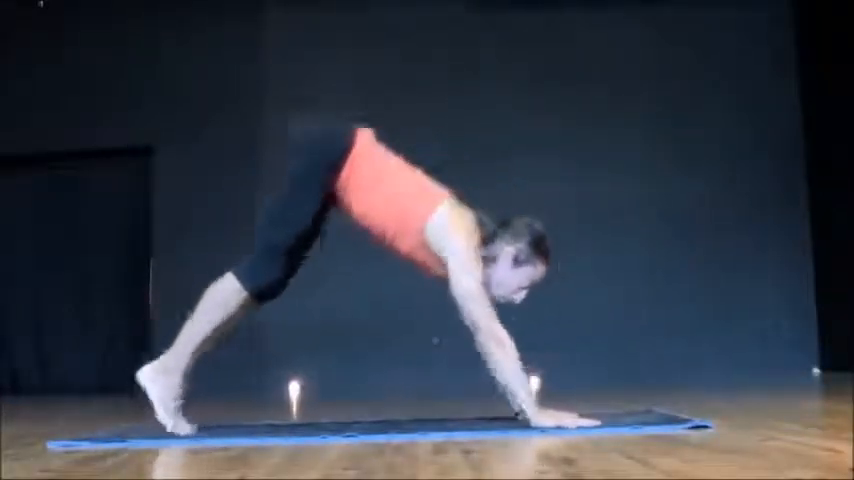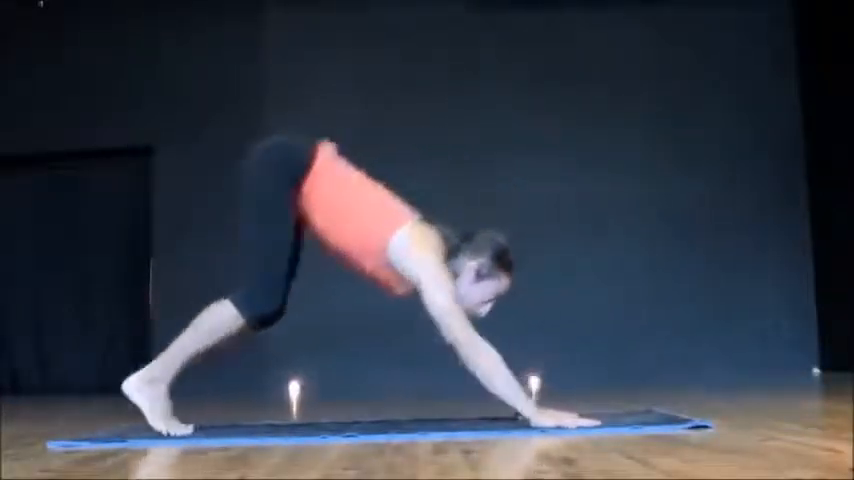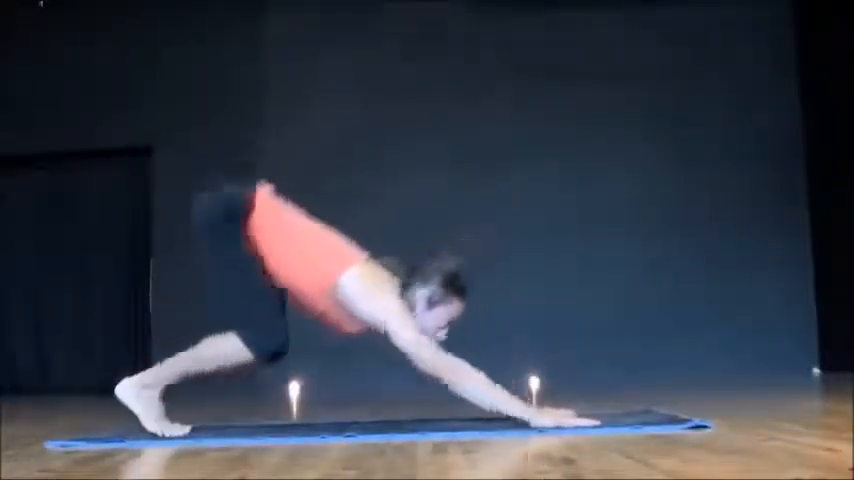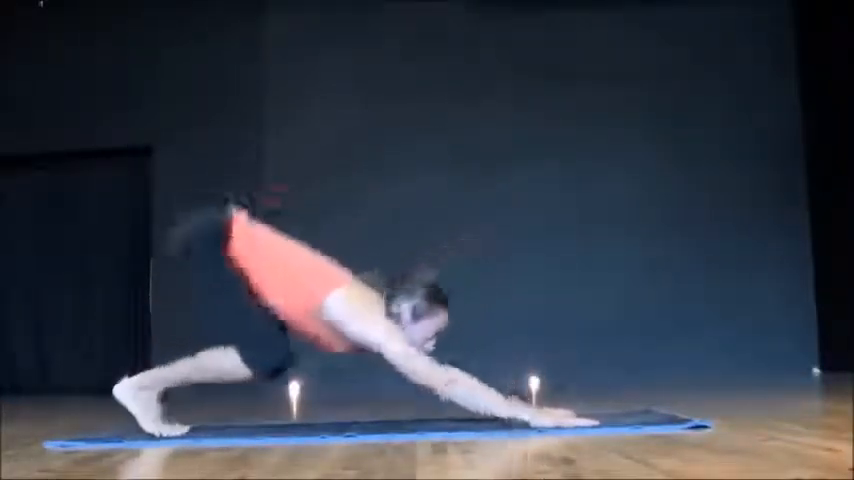
dt=0.1s
person 1, frame 1
left shoulder: (472, 245)
right shoulder: (458, 242)
left elbow: (487, 334)
right elbow: (489, 334)
left wrist: (523, 405)
right wrist: (533, 411)
left hip: (343, 161)
right hip: (329, 153)
left knee: (271, 277)
right knee: (265, 271)
left ankle: (175, 369)
right ankle: (169, 368)
person 1, frame 2
left shoulder: (425, 261)
right shoulder: (425, 264)
left elbow: (467, 346)
right elbow: (468, 345)
left wrist: (526, 404)
right wrist: (534, 412)
left hip: (304, 174)
right hip: (290, 170)
left knee: (266, 304)
right knee: (262, 303)
left ankle: (156, 375)
right ankle: (155, 378)
person 1, frame 3
left shoulder: (401, 298)
right shoulder: (376, 300)
left elbow: (445, 366)
right elbow: (443, 368)
left wrist: (517, 408)
right wrist: (532, 414)
left hip: (254, 217)
right hip: (232, 216)
left knee: (265, 341)
right knee: (268, 341)
left ankle: (148, 383)
right ankle: (145, 386)
person 1, frame 4
left shoulder: (375, 311)
right shoulder: (363, 317)
left elbow: (439, 375)
right elbow: (437, 378)
left wrist: (522, 408)
right wrist: (530, 413)
left hip: (233, 241)
right hip: (215, 241)
left knee: (268, 356)
right knee: (269, 358)
left ankle: (147, 383)
right ankle: (144, 386)
